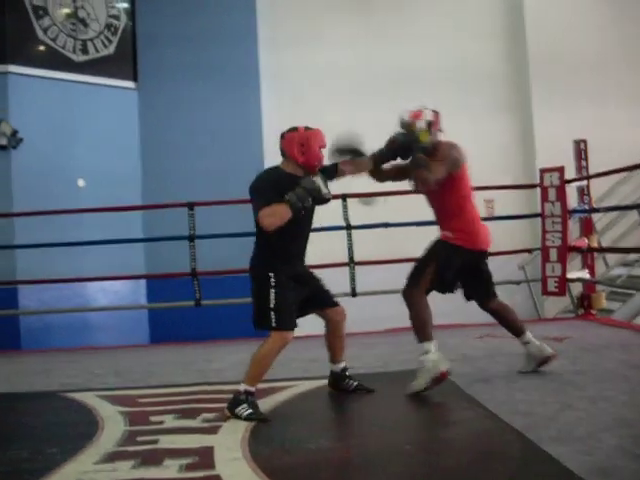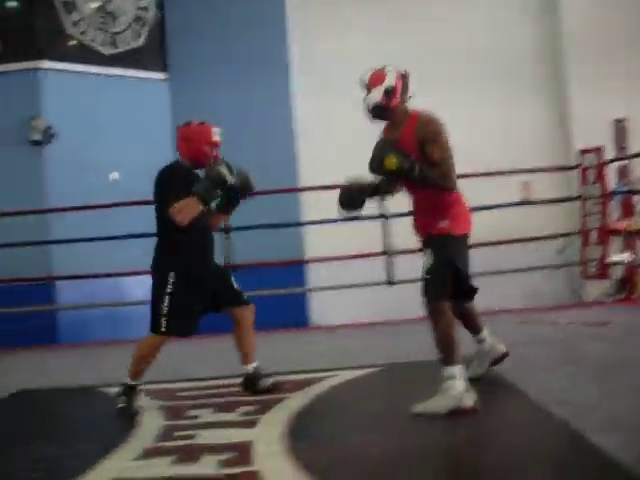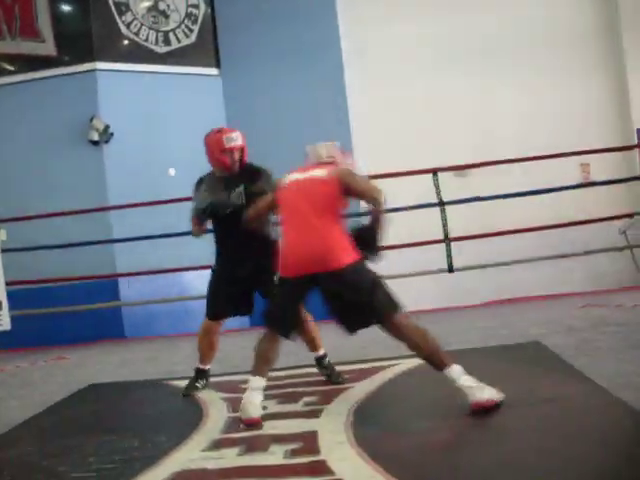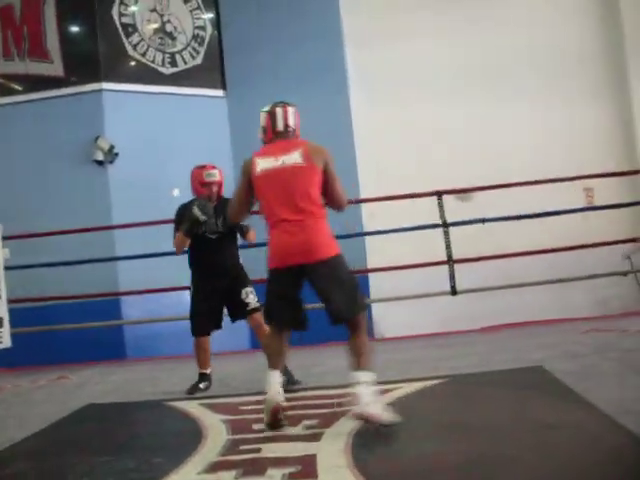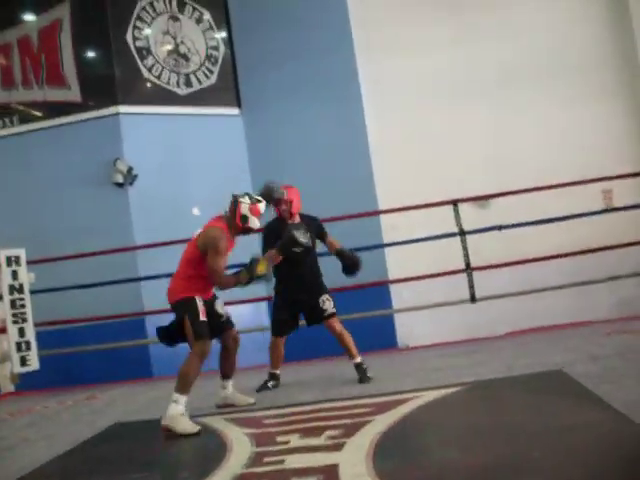
dt=1s
person 1, frame 1
left shoulder: (449, 150)
right shoulder: (424, 156)
left elbow: (427, 181)
right elbow: (381, 176)
left wrist: (416, 155)
right wrist: (380, 156)
left hip: (461, 235)
right hip: (475, 236)
left knee: (414, 291)
right knee: (488, 300)
left ankle: (431, 361)
right ankle: (536, 349)
person 1, frame 2
left shoulder: (426, 125)
right shoulder: (388, 134)
left elbow: (448, 181)
right elbow: (396, 181)
left wrist: (407, 168)
right wrist: (370, 188)
left hip: (447, 221)
right hip: (429, 223)
left knee: (437, 301)
right knee: (451, 294)
left ankle: (456, 389)
right ankle: (488, 345)
person 1, frame 3
left shoulder: (287, 181)
right shoulder: (340, 172)
left elbow: (250, 218)
right elbow: (375, 197)
right wrist: (371, 234)
left hip: (295, 262)
right hip: (335, 257)
left knee: (274, 330)
right knee: (398, 323)
left ankle: (252, 402)
right ankle: (469, 387)
person 1, frame 4
left shoulder: (253, 162)
right shoulder: (316, 152)
left elbow: (235, 216)
right elbow: (340, 203)
left hip: (281, 254)
right hip: (318, 249)
left knee: (278, 327)
right knee: (356, 320)
left ankle: (274, 392)
right ankle: (366, 397)
person 1, frame 5
left shoulder: (224, 225)
right shoulder: (218, 235)
right elbow: (219, 281)
right wrist: (248, 274)
left hip: (202, 292)
right hip: (187, 293)
left knee: (231, 337)
right knee: (201, 348)
left ankle: (227, 393)
right ankle: (174, 413)
person 2, frame 1
left shoulder: (301, 177)
right shoulder: (266, 182)
left elbow: (347, 167)
right elbow: (269, 222)
right wrist: (301, 195)
left hip: (295, 268)
right hip: (271, 270)
left knee: (336, 315)
right knee: (281, 334)
left ankle: (339, 376)
right ankle: (241, 397)
person 2, frame 2
left shoulder: (199, 179)
right shoulder: (171, 175)
left elbow: (211, 224)
right elbow: (181, 217)
left wrist: (230, 198)
right wrist: (208, 186)
left hip: (203, 264)
right hip: (174, 268)
left knee: (245, 311)
right knee: (161, 335)
left ankle: (252, 376)
right ankle: (129, 387)
person 2, frame 3
left shoulder: (255, 174)
right shoulder: (206, 184)
right elbow: (197, 230)
right wrist: (200, 213)
left hip: (264, 255)
right hip: (229, 262)
left knee: (294, 306)
right knee: (211, 323)
left ankle: (323, 361)
right ankle: (201, 373)
person 2, frame 4
left shoulder: (229, 206)
right shoulder: (186, 211)
left elbow: (251, 238)
right elbow: (178, 247)
left wrist: (242, 227)
right wrist: (192, 223)
left hip: (234, 275)
right hip: (204, 281)
left knee: (256, 319)
right knee: (201, 335)
left ankle: (281, 369)
right ankle: (204, 377)
person 2, frame 5
left shoulder: (311, 222)
right shoulder: (272, 228)
left elbow: (328, 241)
right elbow: (270, 260)
left wrist: (342, 253)
right wrist: (285, 244)
left hip: (313, 285)
right hip: (286, 290)
left knee: (334, 325)
right knee: (278, 337)
left ankle: (360, 366)
right ankle: (274, 376)
